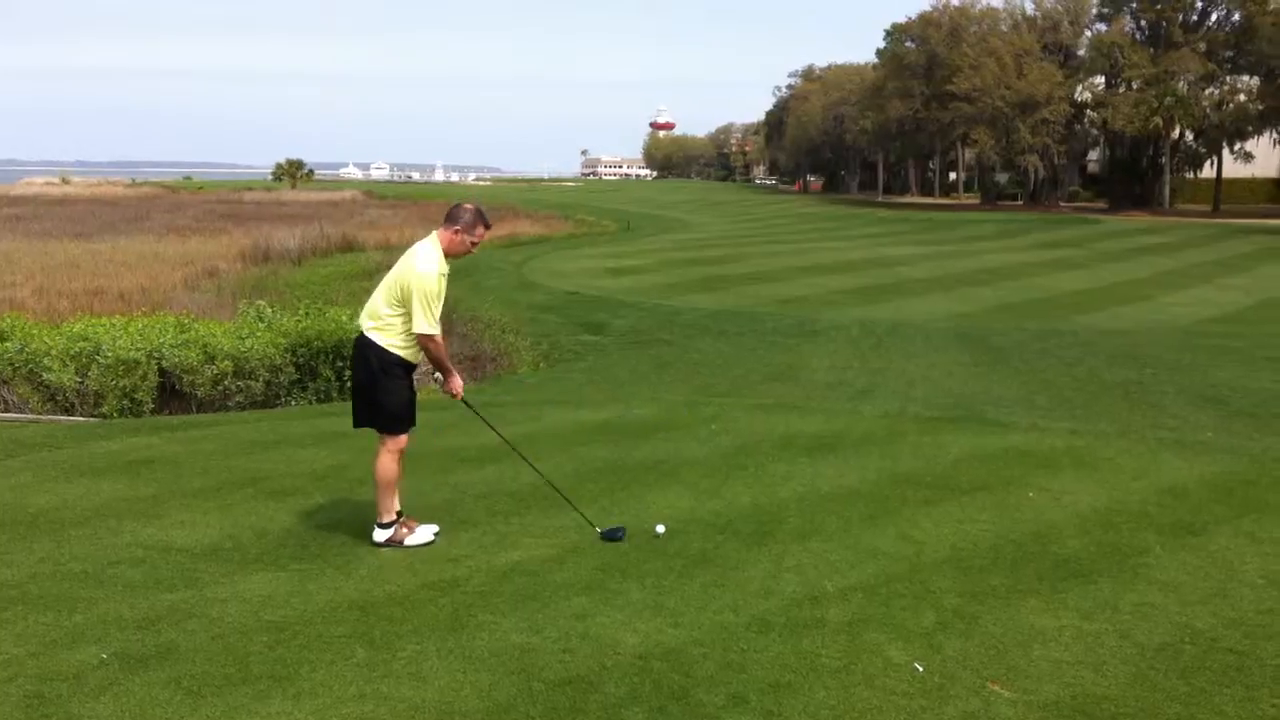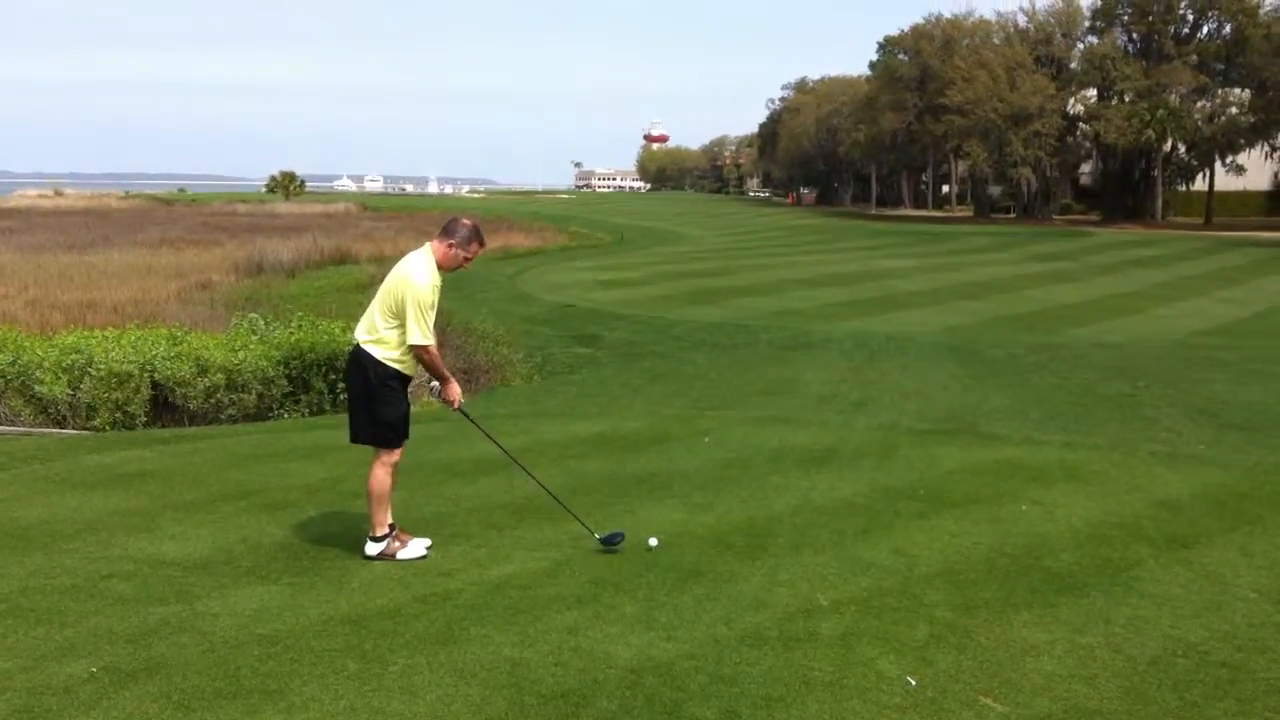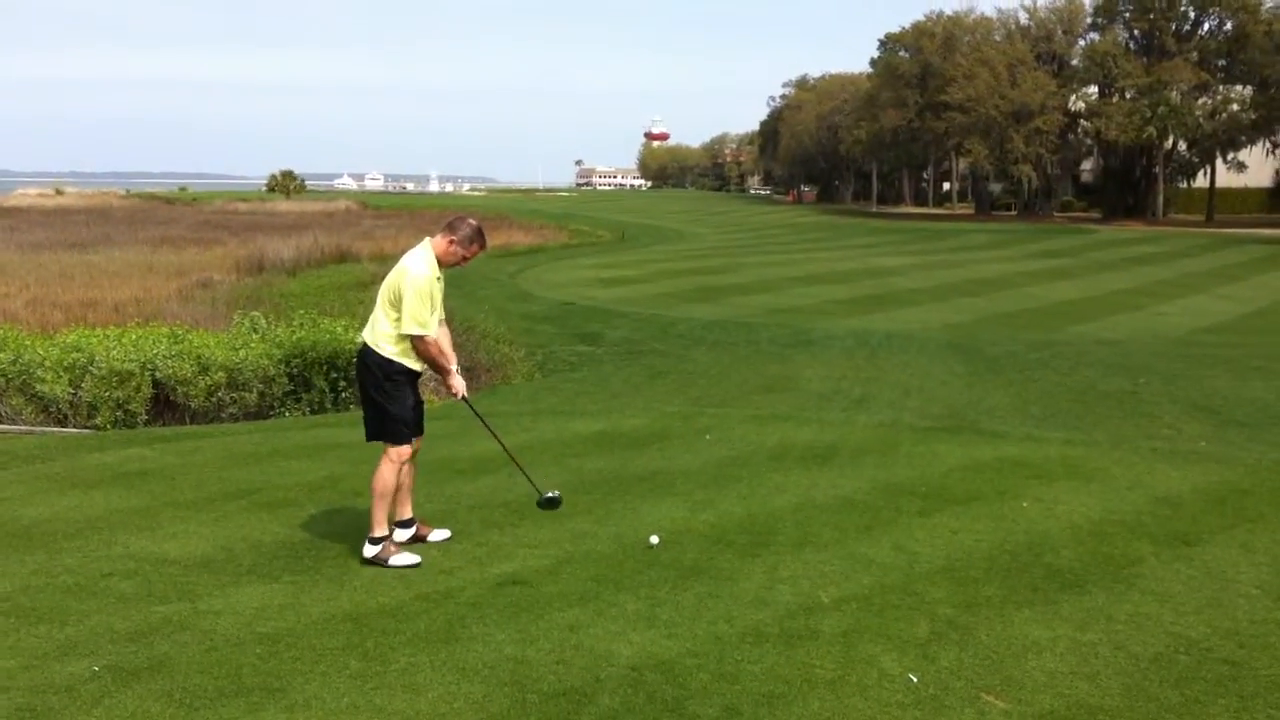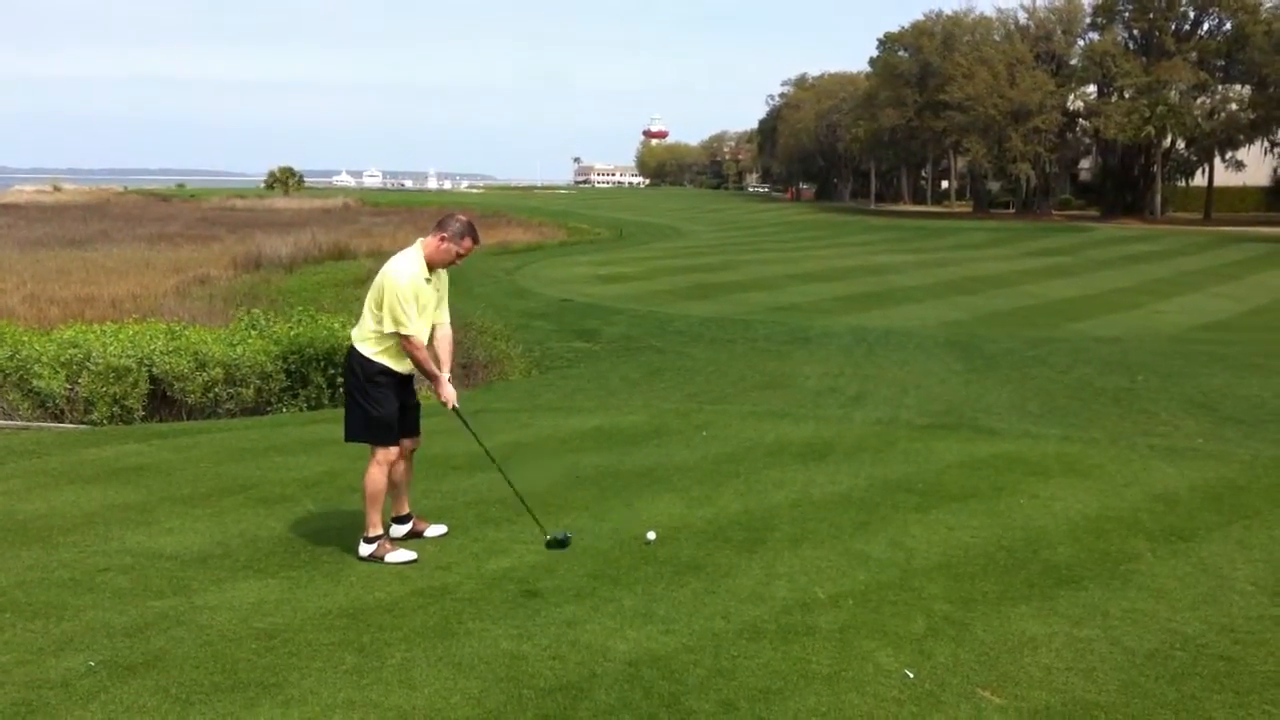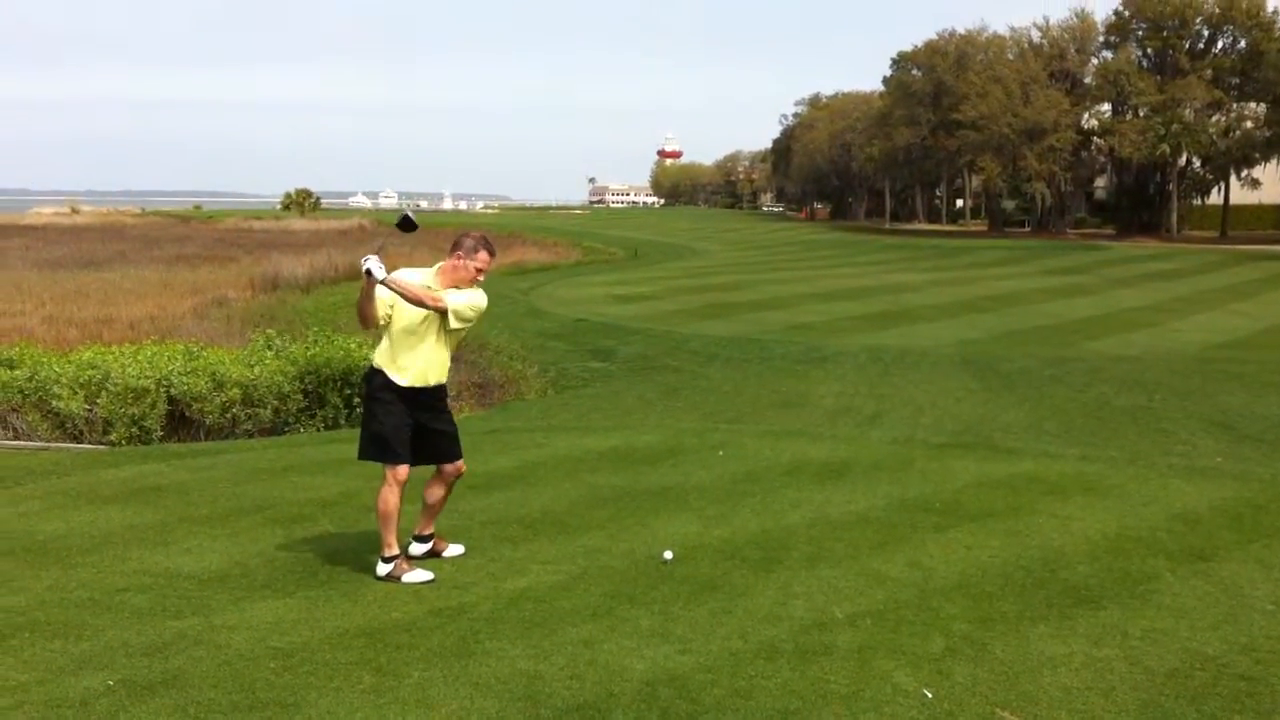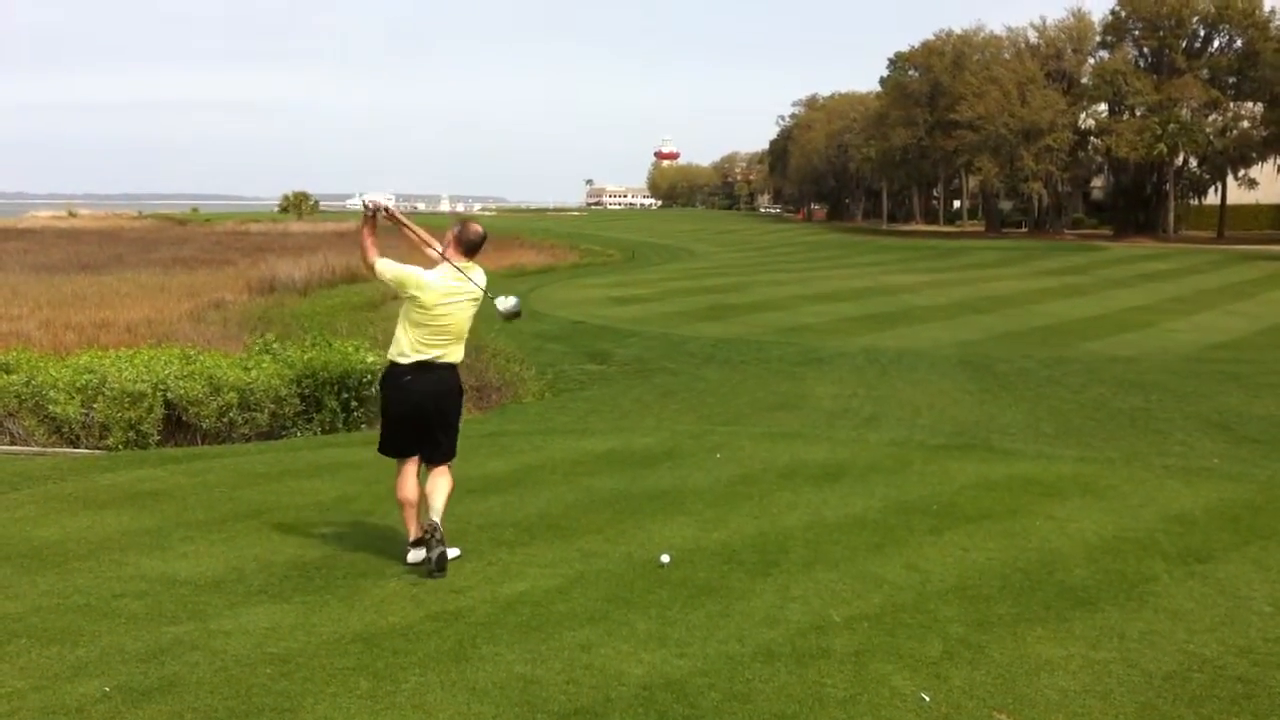
dt=0.7s
person 1, frame 1
left shoulder: (431, 252)
right shoulder: (428, 269)
left elbow: (429, 328)
right elbow: (428, 336)
left wrist: (444, 369)
right wrist: (450, 374)
left hip: (391, 353)
right hip: (382, 355)
left knee: (398, 439)
right knee: (393, 441)
left ankle: (393, 514)
right ankle: (385, 527)
person 1, frame 2
left shoulder: (423, 262)
right shoulder: (421, 279)
left elbow: (422, 338)
right elbow: (422, 347)
left wrist: (441, 377)
right wrist: (447, 380)
left hip: (386, 365)
right hip: (377, 368)
left knee: (393, 452)
right knee: (387, 455)
left ankle: (387, 528)
right ankle: (378, 540)
person 1, frame 3
left shoulder: (429, 264)
right shoulder: (419, 273)
left elbow: (438, 324)
right elbow: (421, 339)
left wrist: (454, 367)
right wrist: (448, 374)
left hip: (399, 365)
right hip: (384, 365)
left knee: (410, 445)
right knee: (396, 451)
left ankle: (405, 524)
right ankle: (377, 541)
person 1, frame 4
left shoulder: (437, 274)
right shoulder: (403, 274)
left elbow: (442, 327)
right elbow: (409, 339)
left wrist: (444, 374)
right wrist: (438, 381)
left hip: (397, 369)
right hip: (371, 367)
left knee: (407, 444)
right knee: (385, 452)
left ankle: (402, 520)
right ankle: (372, 539)
person 1, frame 5
left shoulder: (474, 299)
right shoulder: (405, 277)
left elbow: (432, 302)
right elbow: (368, 320)
left wrist: (385, 278)
right wrist: (369, 283)
left hip: (431, 393)
right hip: (387, 387)
left knee: (452, 467)
right knee: (397, 473)
left ankle: (423, 537)
right ankle: (389, 559)
person 1, frame 6
left shoulder: (420, 280)
right shoulder: (476, 280)
left elbow: (371, 259)
right elbow: (440, 255)
left wrist: (369, 219)
right wrist: (400, 219)
left hip: (403, 379)
right hip: (443, 382)
left knee: (408, 462)
right knee: (440, 464)
left ankle: (416, 542)
right ankle: (434, 523)
